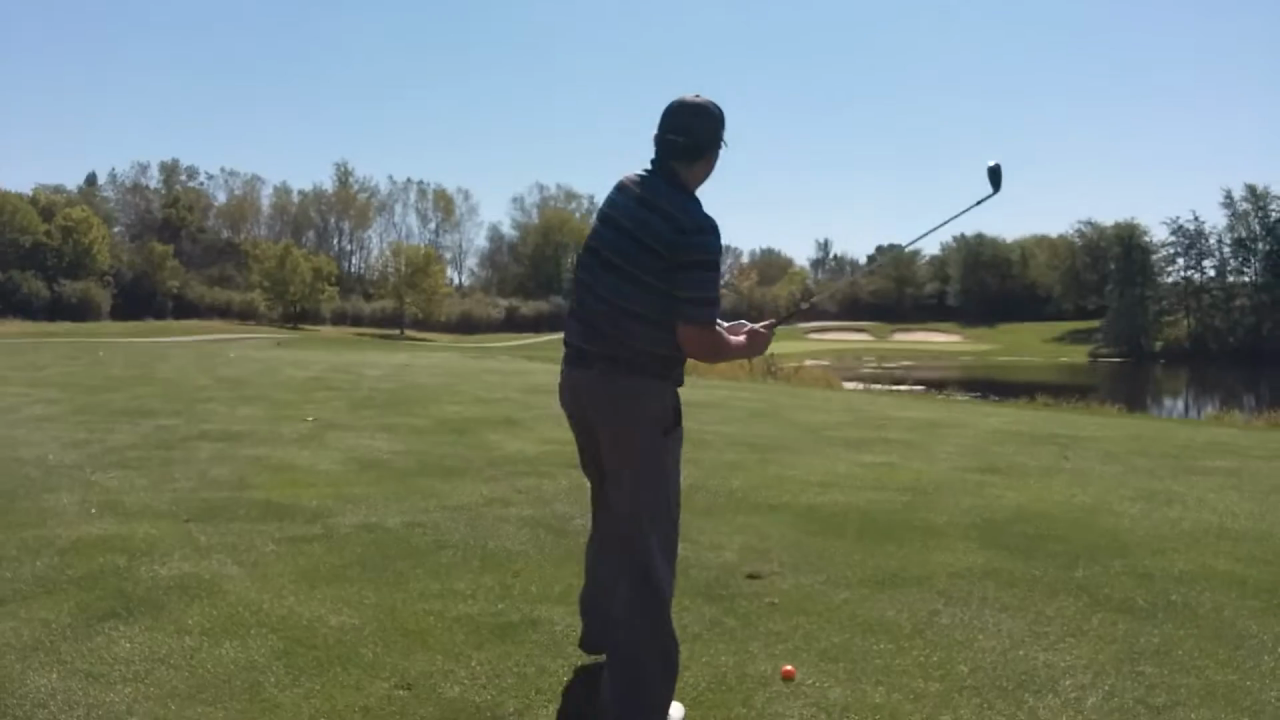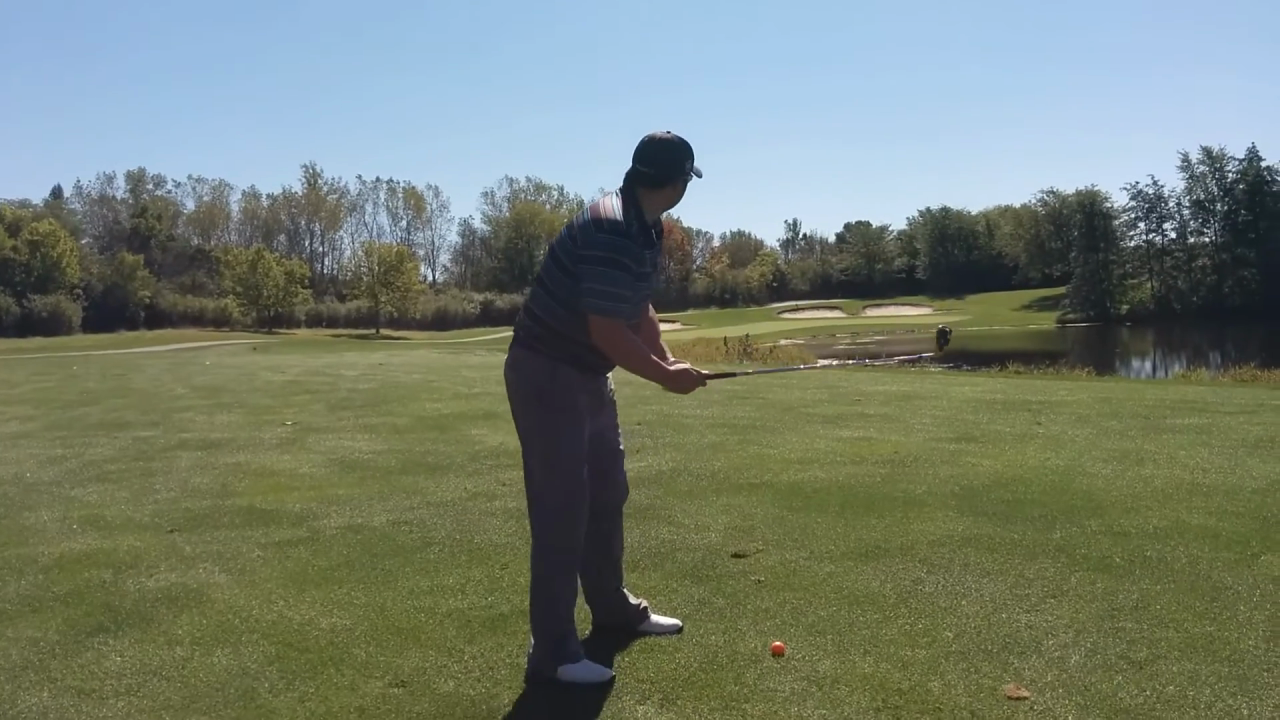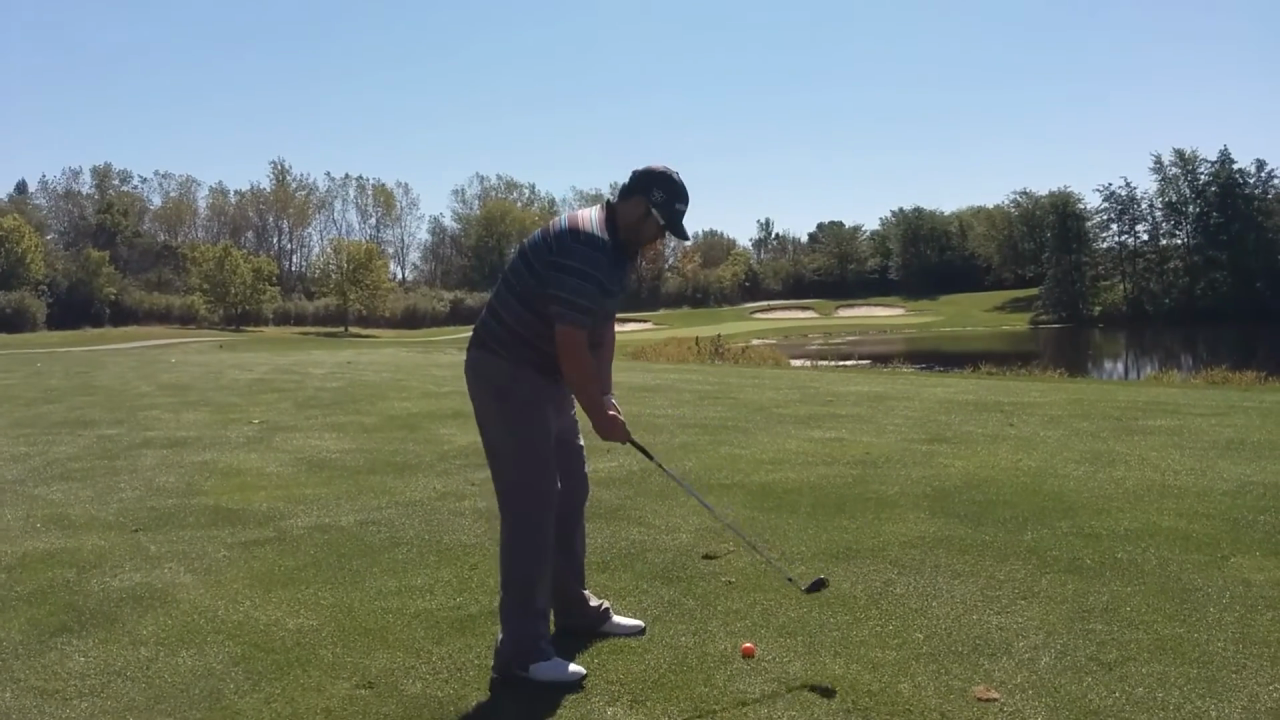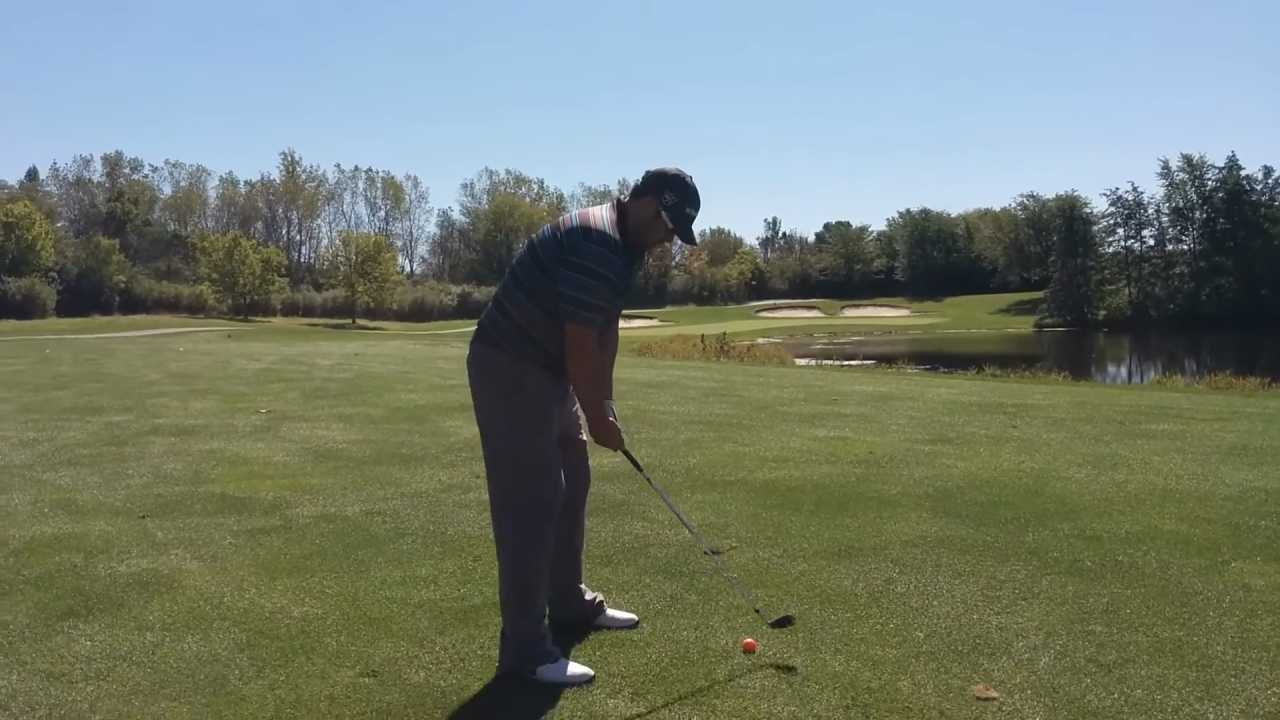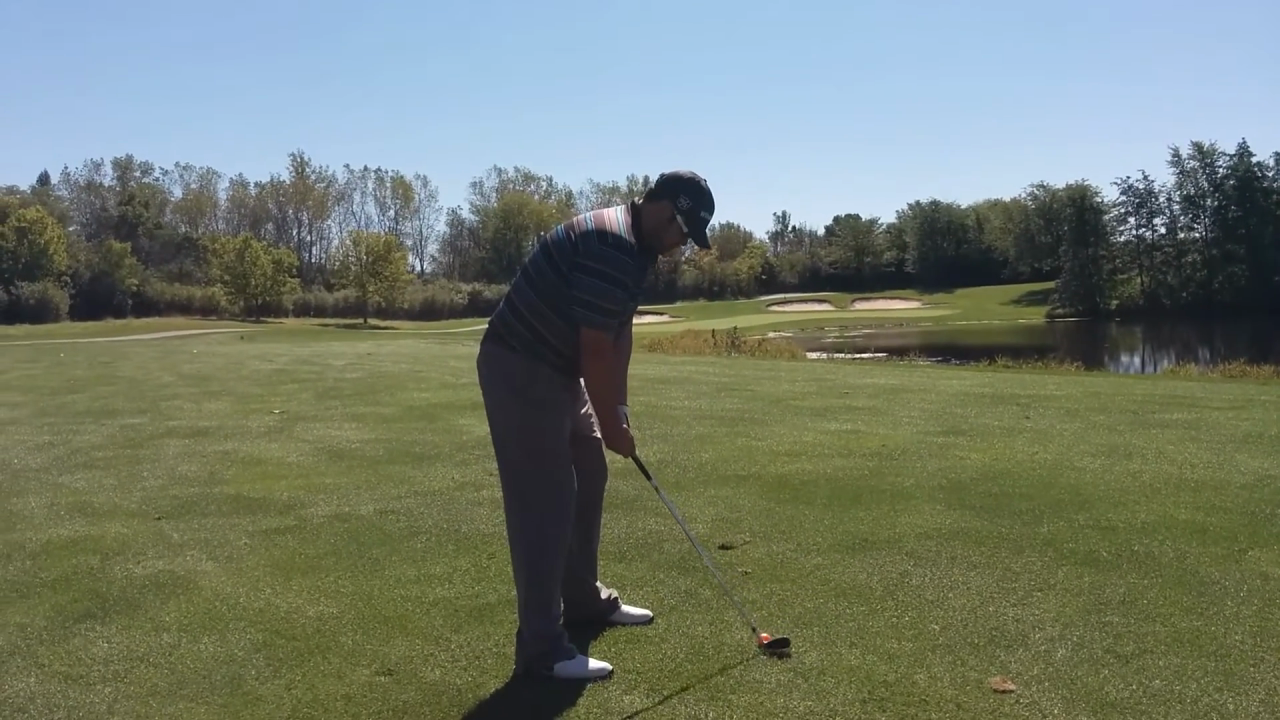
dt=0.7s
person 1, frame 1
left shoulder: (625, 191)
right shoulder: (694, 226)
right elbow: (694, 341)
left wrist: (722, 326)
right wrist: (743, 344)
left hip: (584, 377)
right hip: (635, 391)
left knee: (616, 514)
right knee: (645, 543)
left ankle: (603, 628)
person 1, frame 2
left shoulder: (642, 230)
right shoulder: (611, 232)
left elbow: (638, 309)
right elbow: (608, 332)
left wrist: (666, 359)
right wrist: (664, 376)
left hip: (585, 374)
right hip: (546, 374)
left knee: (607, 491)
right knee: (563, 504)
left ankle: (611, 604)
right ankle: (552, 647)
person 1, frame 3
left shoulder: (615, 246)
right shoulder: (585, 243)
left elbow: (600, 329)
right elbow: (570, 343)
left wrist: (606, 398)
right wrist: (598, 414)
left hip: (543, 374)
right hip: (505, 373)
left knee: (568, 491)
right knee: (532, 500)
left ankle: (573, 606)
right ankle: (521, 644)
person 1, frame 4
left shoulder: (620, 245)
right shoulder: (596, 242)
left elbow: (604, 332)
right elbow: (581, 345)
left wrist: (606, 404)
right wrist: (598, 419)
left hip: (544, 368)
right hip: (509, 367)
left knee: (569, 485)
right knee: (531, 498)
left ankle: (568, 601)
right ankle: (524, 645)
person 1, frame 5
left shoulder: (632, 245)
right shoulder: (611, 246)
left elbow: (618, 335)
right elbow: (596, 350)
left wrist: (619, 410)
right wrist: (611, 424)
left hip: (556, 367)
right hip: (520, 368)
left knee: (587, 479)
right knee: (544, 499)
left ankle: (584, 598)
right ankle: (541, 644)
